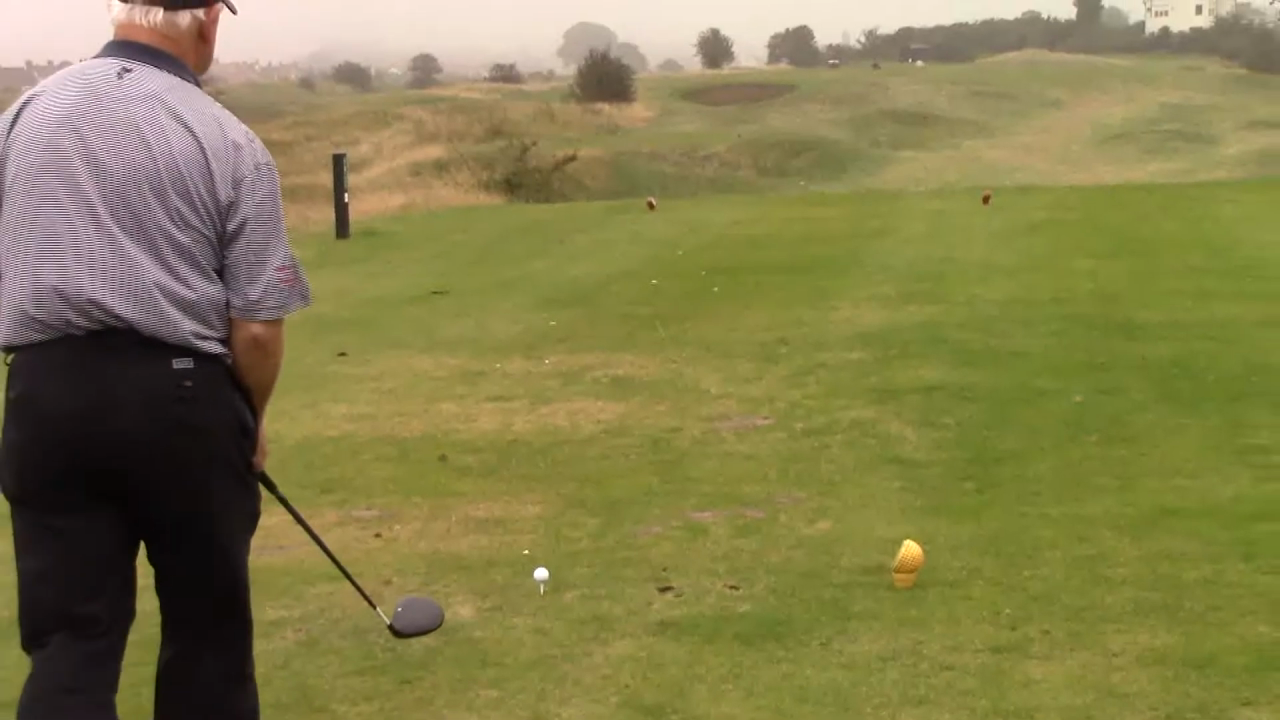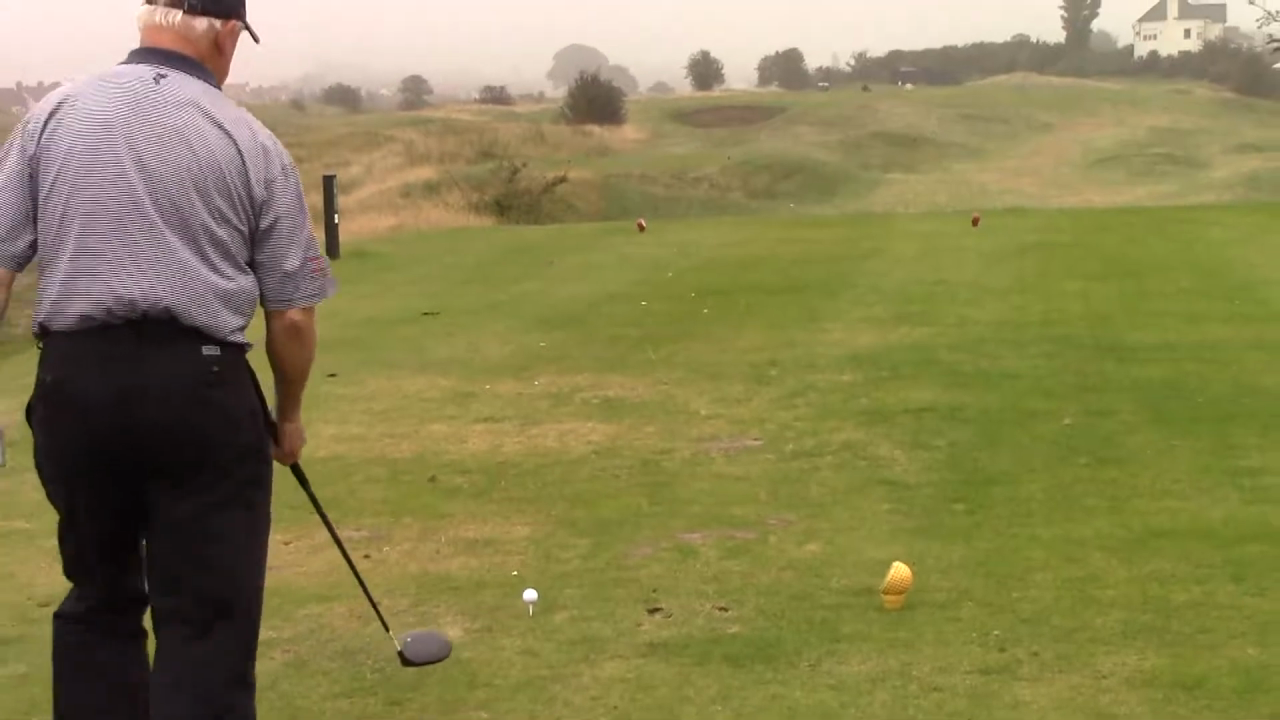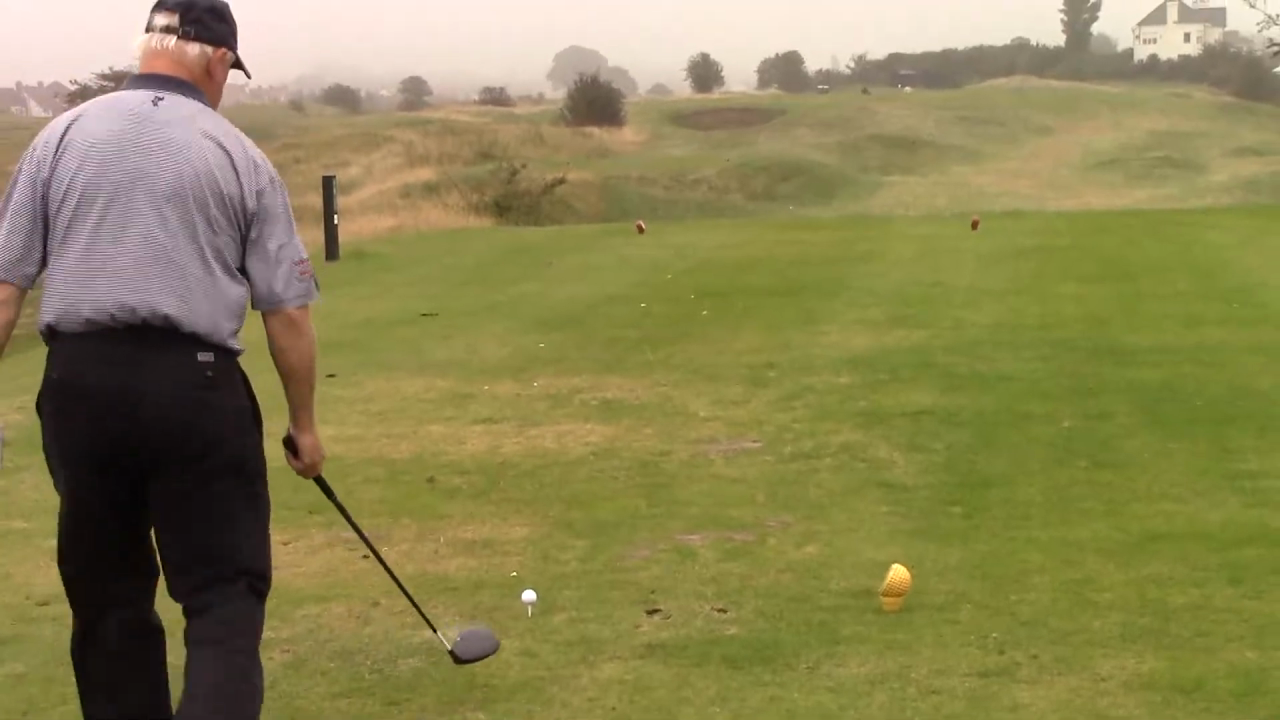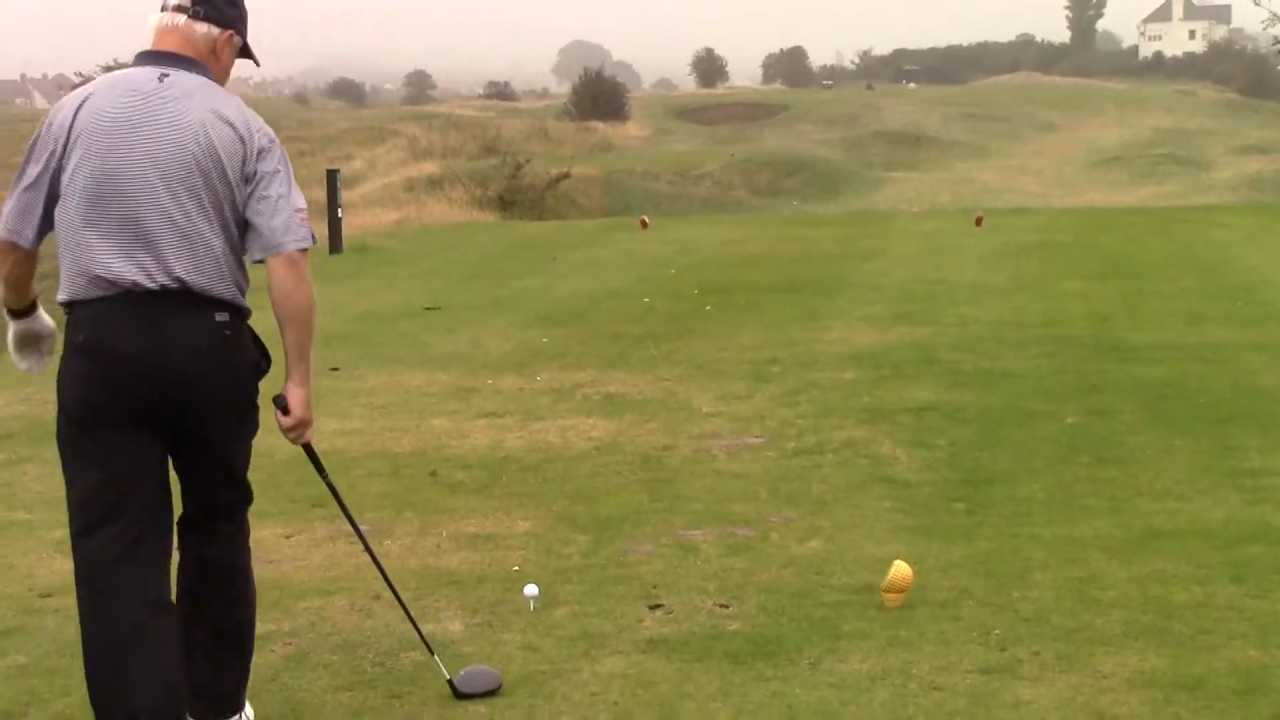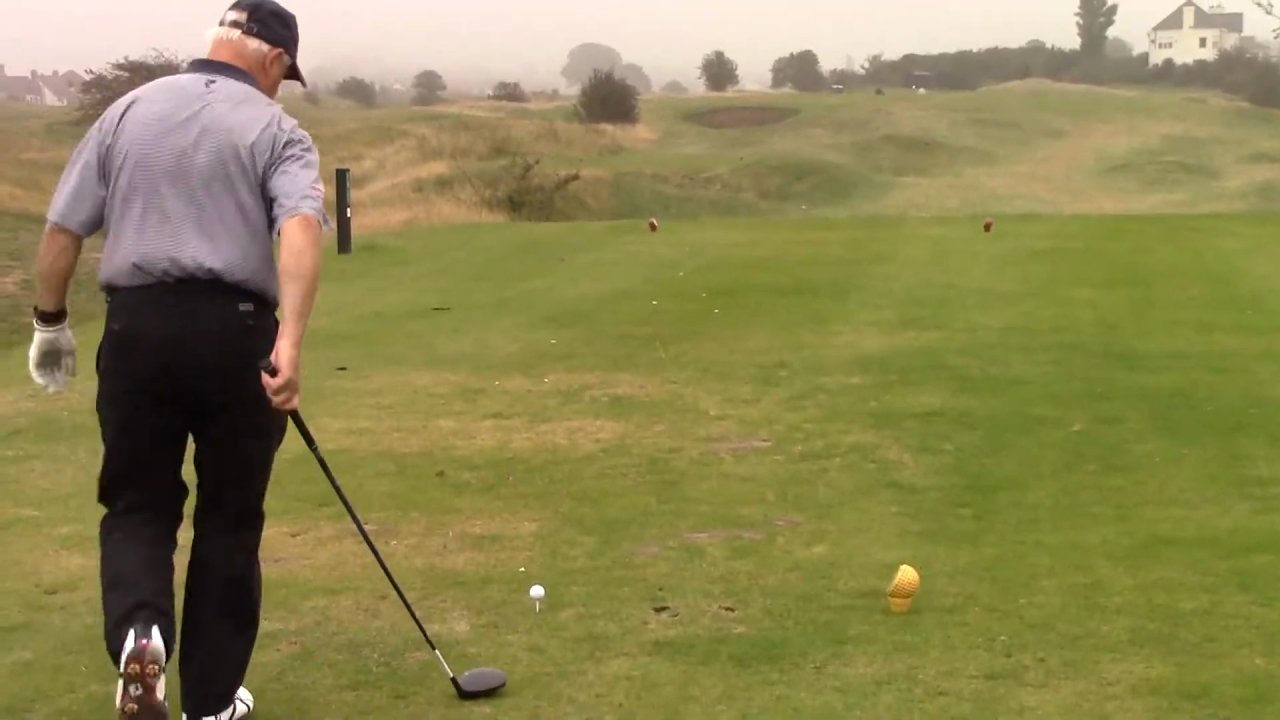
dt=0.3s
person 1, frame 1
right shoulder: (230, 143)
right elbow: (256, 327)
right wrist: (247, 422)
right hip: (179, 399)
left knee: (71, 645)
right knee: (208, 623)
person 1, frame 2
right shoulder: (253, 144)
right elbow: (292, 310)
right wrist: (288, 412)
left hip: (76, 384)
right hip: (202, 389)
left knee: (100, 598)
right knee: (209, 619)
person 1, frame 3
left shoulder: (63, 134)
right shoulder: (242, 158)
right elbow: (286, 311)
right wrist: (304, 423)
left hip: (81, 386)
right hip: (195, 391)
left knee: (108, 594)
right knee: (223, 593)
person 1, frame 4
left shoulder: (79, 109)
right shoulder: (244, 129)
right elbow: (287, 255)
right wrist: (298, 378)
left hip: (102, 346)
right hip: (208, 345)
left knee: (118, 552)
right knee: (216, 528)
person 1, frame 5
left shoulder: (127, 110)
right shoulder: (277, 130)
left elbow: (64, 226)
right elbow: (301, 228)
left wrist: (51, 322)
right wrist: (290, 342)
left hip: (137, 330)
right hip: (234, 334)
left knee: (139, 506)
right knee: (229, 523)
left ankle: (139, 634)
